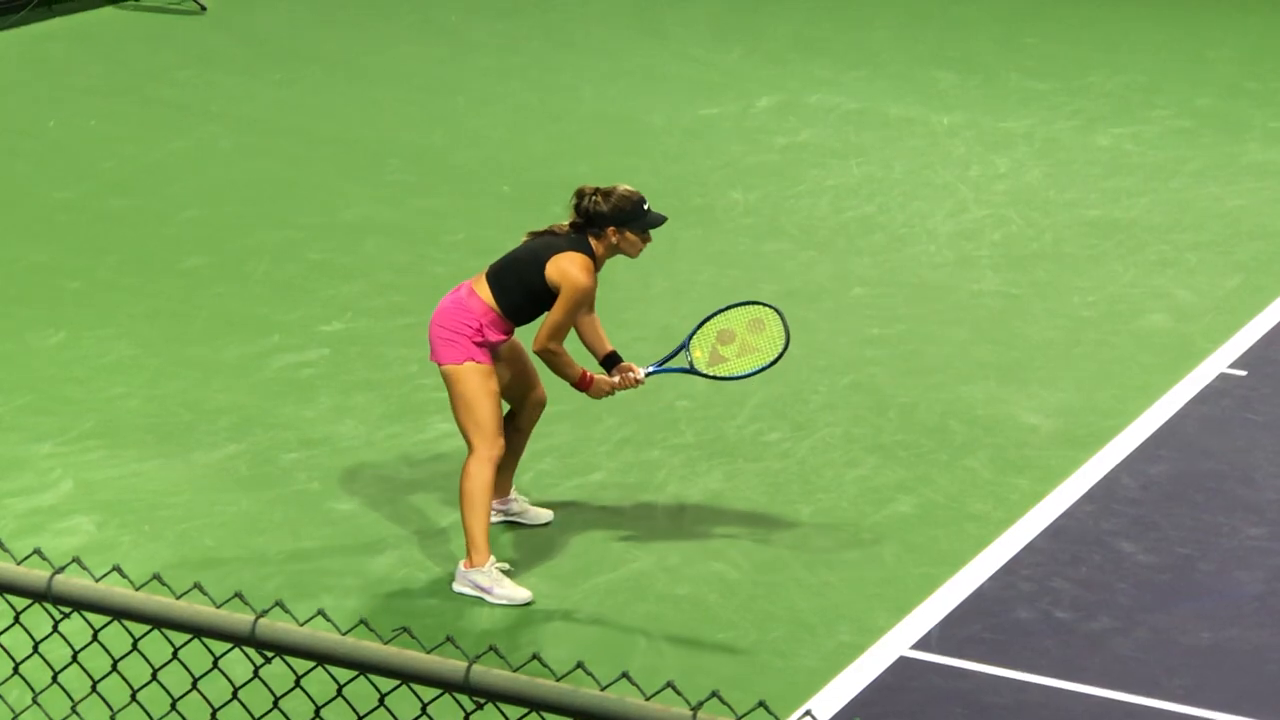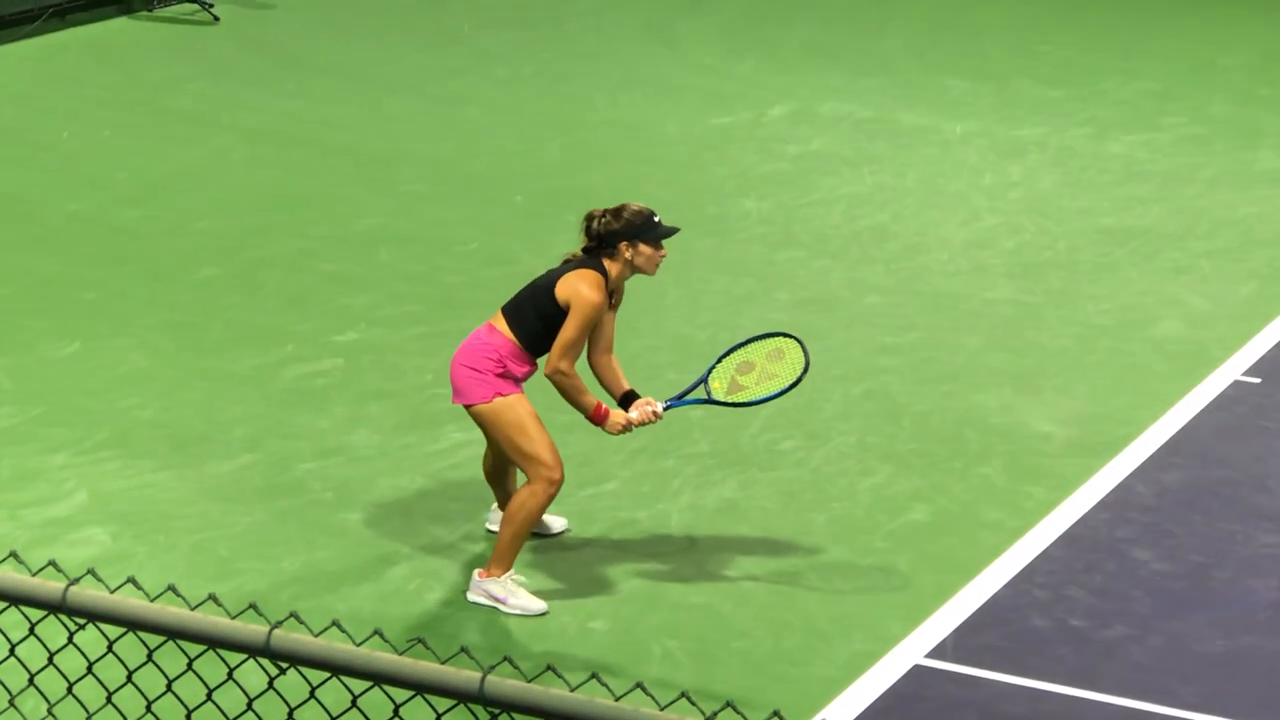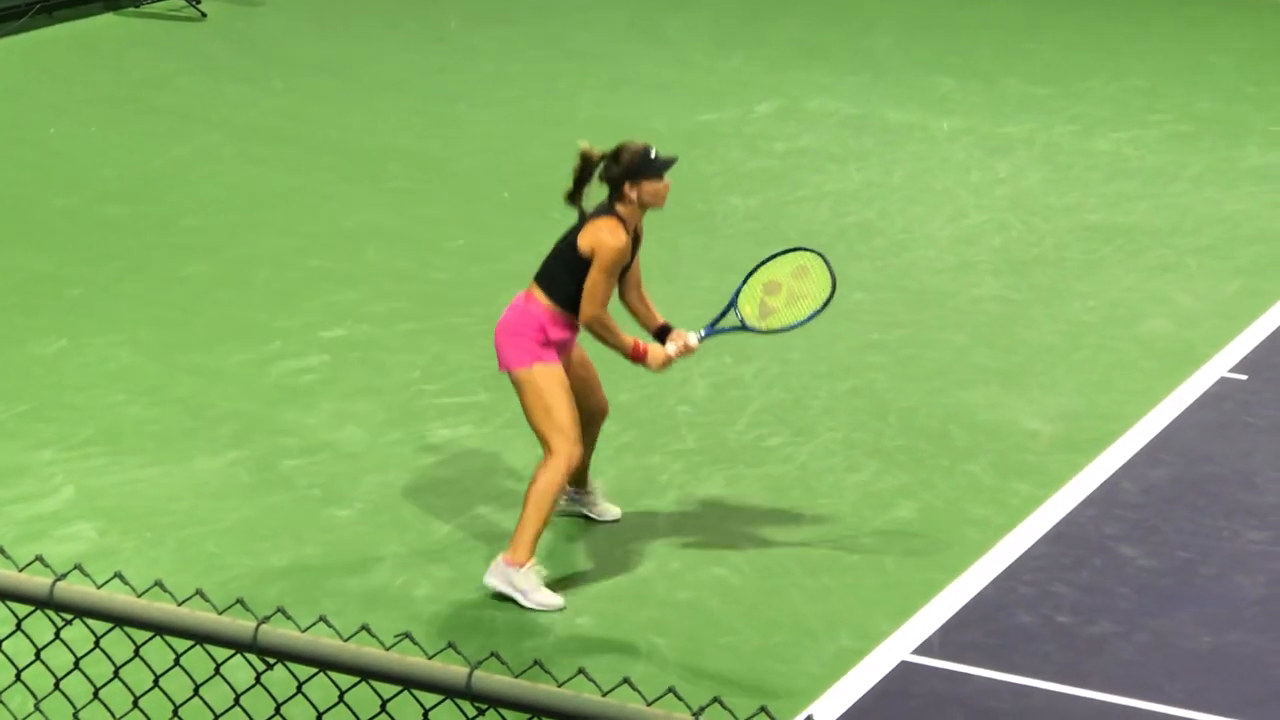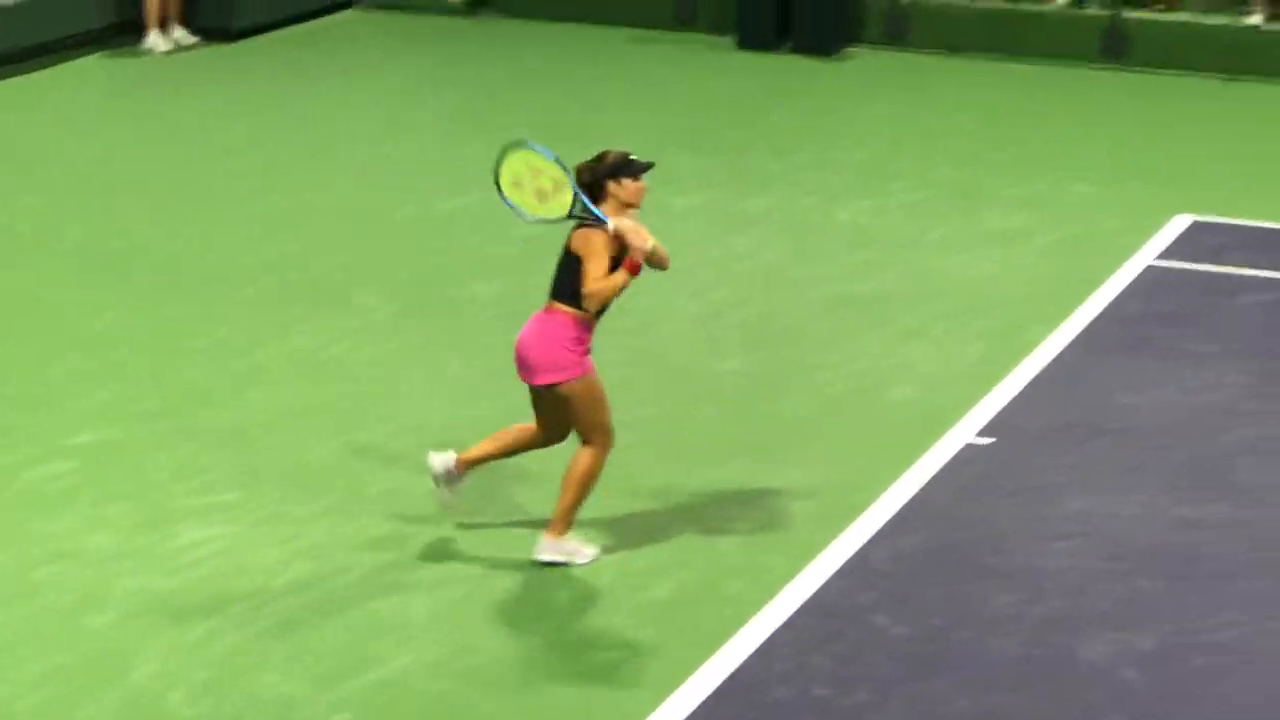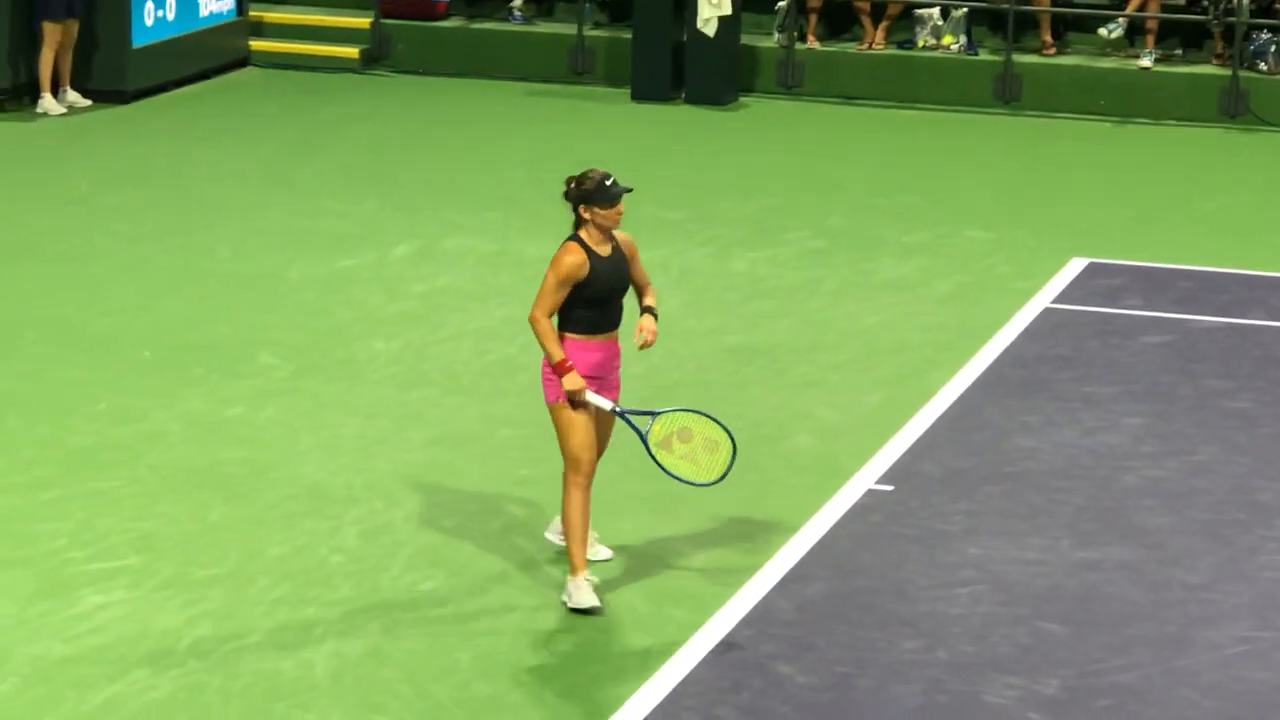
dt=1s
person 1, frame 1
left shoulder: (585, 245)
right shoulder: (579, 272)
left elbow: (583, 313)
right elbow: (546, 345)
left wrist: (613, 363)
right wrist: (586, 382)
left hip: (484, 324)
right hip: (464, 332)
left knee: (531, 401)
right knee: (488, 446)
left ankle: (499, 499)
right ankle: (475, 568)
person 1, frame 2
left shoulder: (610, 284)
right shoulder: (590, 291)
left elbow: (600, 355)
right elbow: (559, 368)
left wrist: (630, 400)
right wrist: (601, 415)
left hip: (498, 364)
right hip: (485, 369)
left knee: (510, 443)
right knee: (547, 474)
left ankle: (506, 513)
right ankle: (491, 579)
person 1, frame 3
left shoulder: (624, 224)
right shoulder: (612, 237)
left elbow: (631, 291)
right elbow: (592, 316)
left wrist: (665, 334)
right wrist: (641, 352)
left hip: (549, 332)
right hip: (529, 335)
left knee: (595, 412)
right knee: (566, 450)
left ankle: (576, 492)
right ankle: (514, 567)
person 1, frame 4
left shoulder: (620, 223)
right shoulder: (597, 233)
left elbow: (663, 262)
right elbow: (593, 300)
left wrist: (645, 245)
right wrist: (632, 267)
left hip: (543, 338)
right hip: (559, 342)
left knee: (551, 430)
right knee: (599, 439)
left ankle: (455, 463)
right ankle: (556, 538)
person 1, frame 5
left shoulder: (624, 243)
right shoulder: (571, 258)
left elbow: (645, 285)
right elbow: (539, 317)
left wrist: (649, 314)
right wrist: (564, 369)
left hip: (606, 362)
right hip: (570, 367)
left knee: (591, 457)
right knee: (580, 468)
left ankle: (566, 528)
right ankle: (577, 577)
